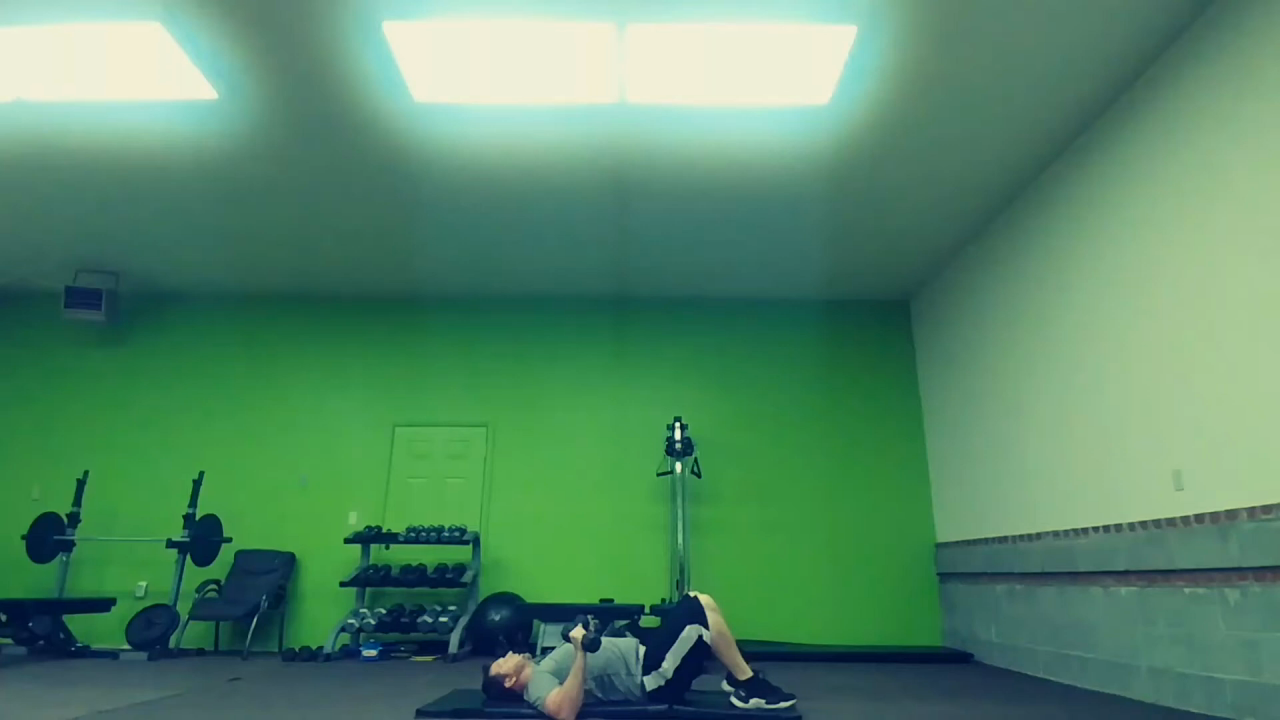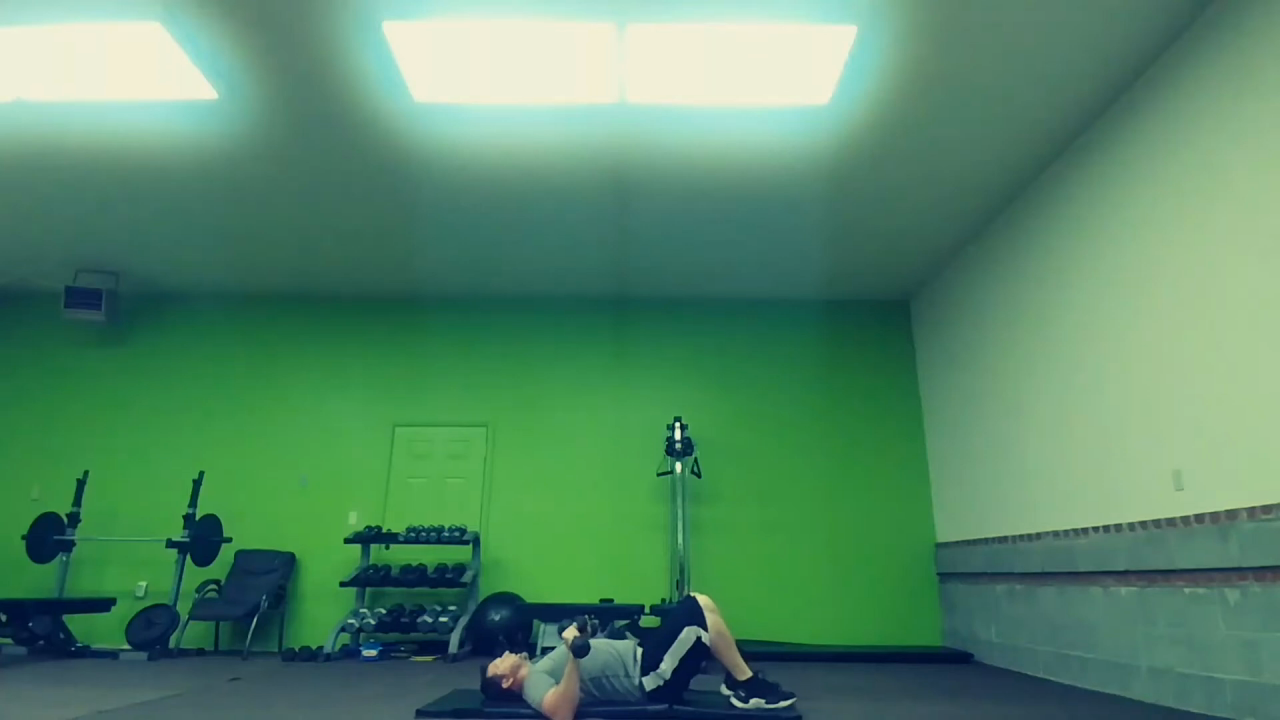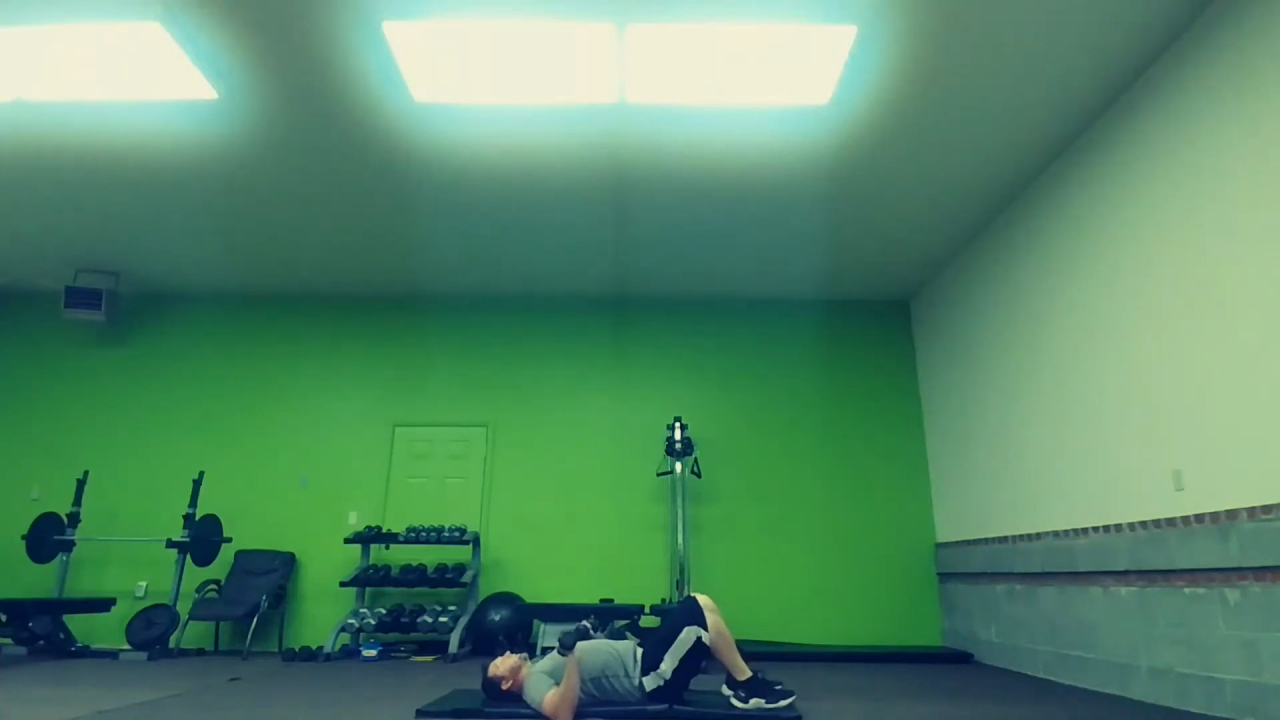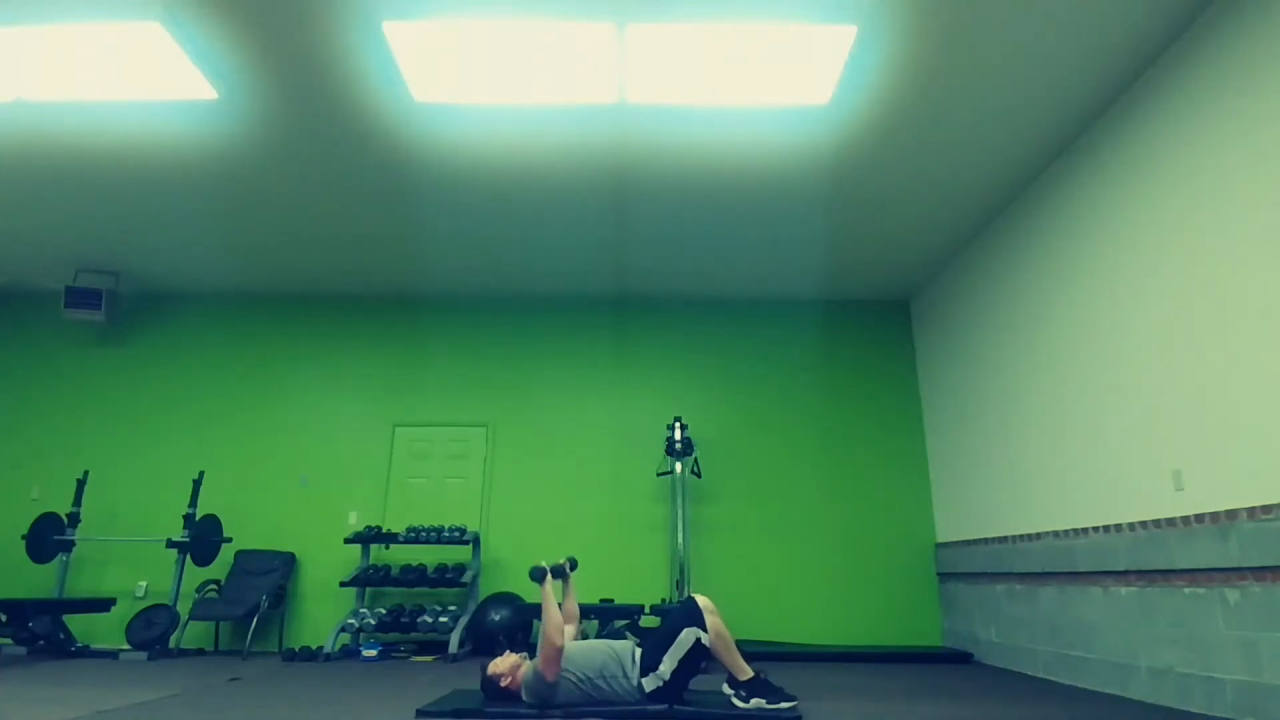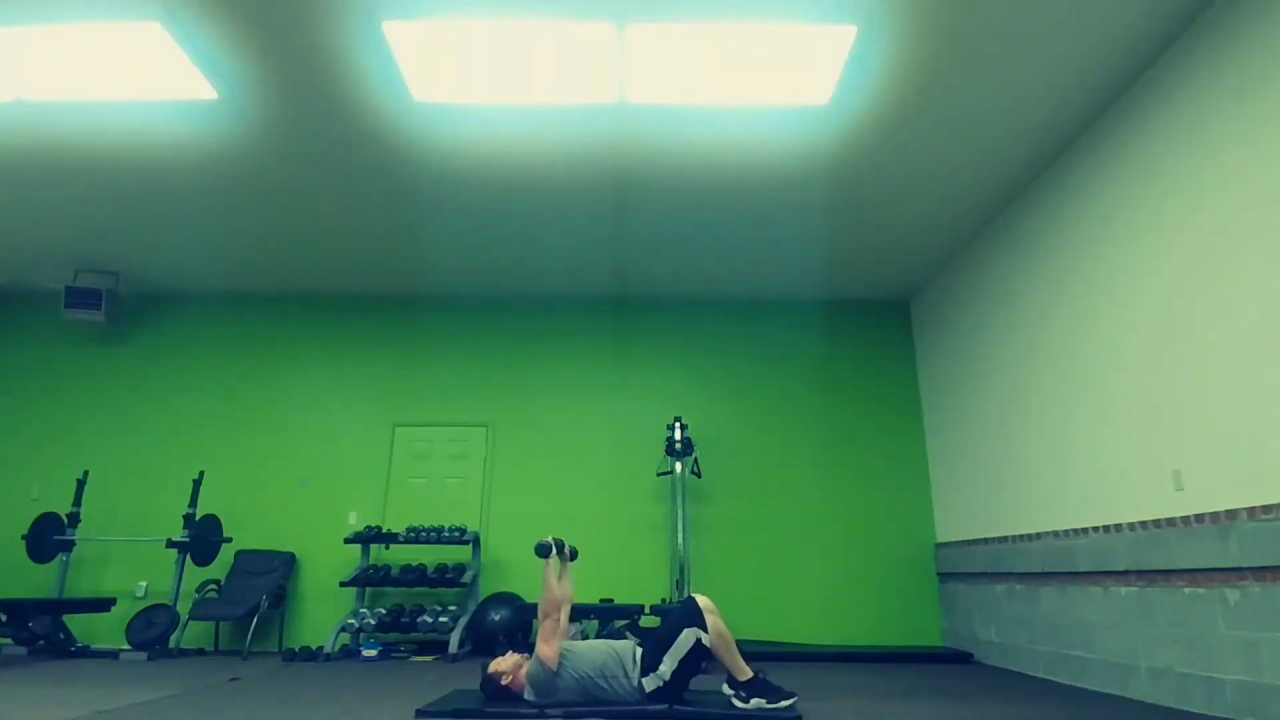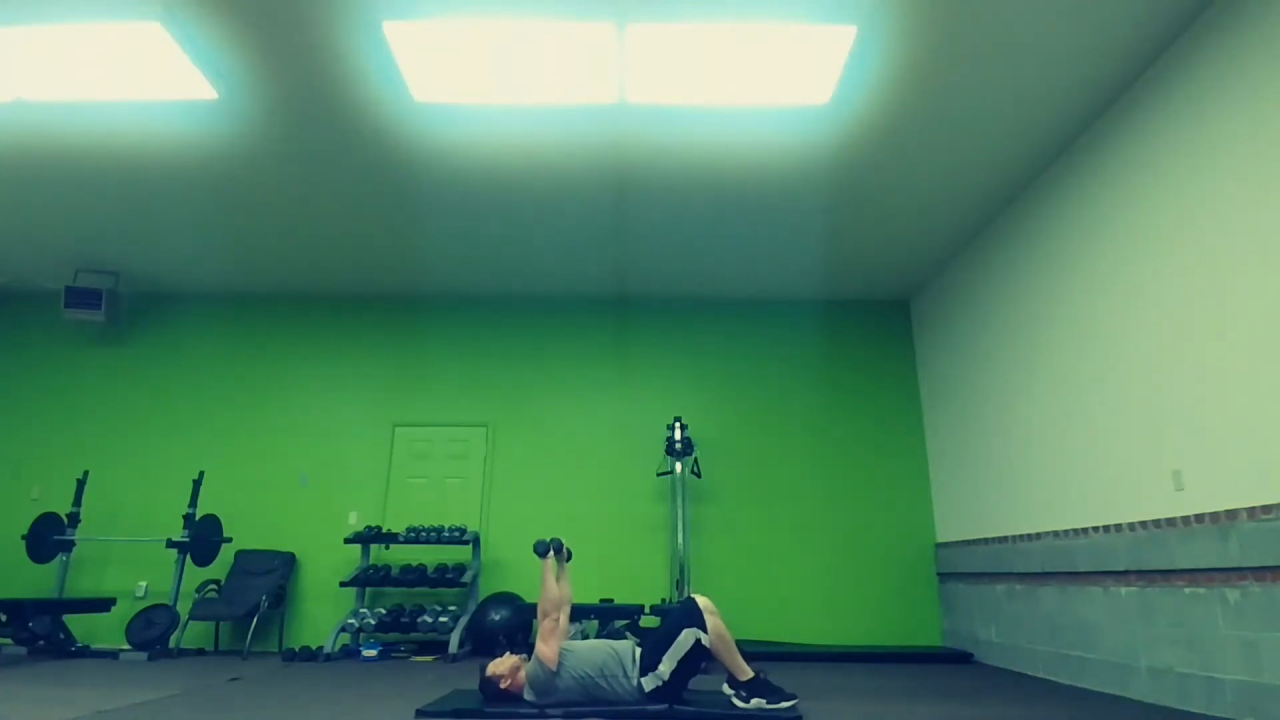
dt=0.5s
person 1, frame 1
left shoulder: (543, 670)
right shoulder: (537, 684)
left wrist: (582, 641)
right wrist: (581, 653)
left hip: (643, 658)
right hip: (650, 679)
left knee: (698, 602)
right knee: (700, 612)
left ankle: (738, 678)
right ankle: (750, 689)
person 1, frame 2
left shoulder: (540, 671)
right shoulder: (533, 683)
left wrist: (578, 639)
right wrist: (574, 654)
left hip: (641, 659)
right hip: (648, 679)
left knee: (699, 603)
right knee: (700, 613)
left ankle: (736, 680)
right ankle: (748, 687)
person 1, frame 3
left shoulder: (542, 670)
right shoulder: (534, 684)
left wrist: (581, 639)
right wrist: (571, 657)
left hip: (641, 661)
right hip: (649, 679)
left knee: (699, 604)
right knee: (699, 613)
left ankle: (739, 681)
right ankle: (748, 688)
person 1, frame 4
left shoulder: (544, 666)
right shoulder: (535, 685)
left elbow: (570, 625)
right elbow: (556, 640)
left wrist: (567, 582)
right wrist: (546, 588)
left hip: (640, 660)
right hip: (647, 679)
left knee: (699, 605)
right knee: (699, 613)
left ankle: (742, 682)
right ankle: (748, 687)
person 1, frame 5
left shoulder: (545, 668)
right shoulder: (539, 680)
left elbow: (562, 612)
right elbow: (549, 618)
left wrist: (564, 564)
right wrist: (548, 563)
left hip: (643, 667)
right hip: (648, 680)
left knee: (698, 606)
right knee: (699, 611)
left ankle: (742, 681)
right ankle: (748, 687)
person 1, frame 6
left shoulder: (543, 669)
right shoulder: (539, 681)
left elbow: (562, 612)
right elbow: (549, 618)
left wrist: (562, 564)
right wrist: (546, 564)
left hip: (642, 665)
right hip: (647, 679)
left knee: (699, 607)
right knee: (699, 612)
left ankle: (741, 681)
right ankle: (749, 687)
